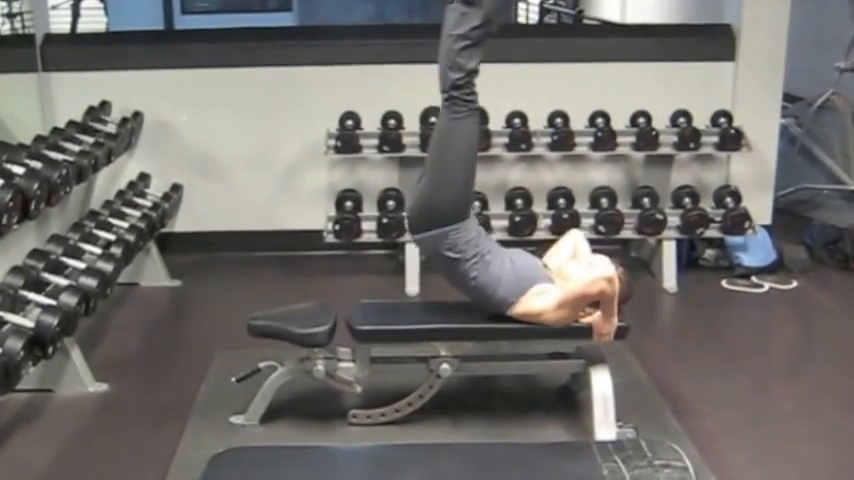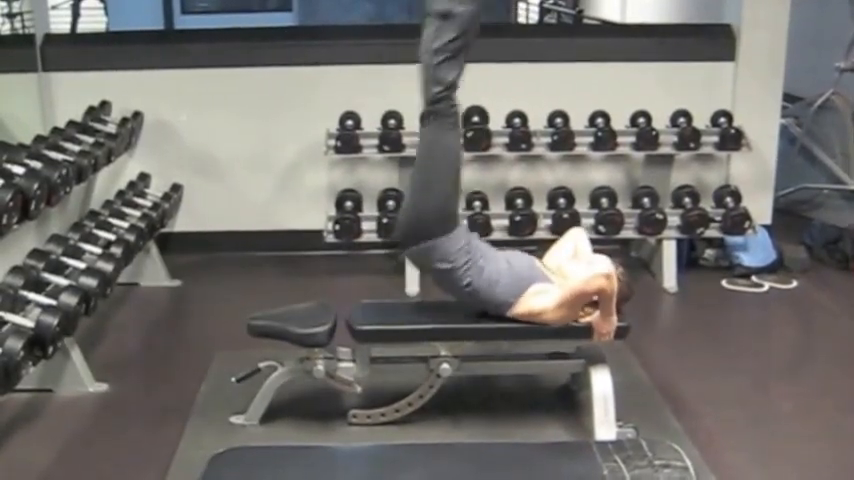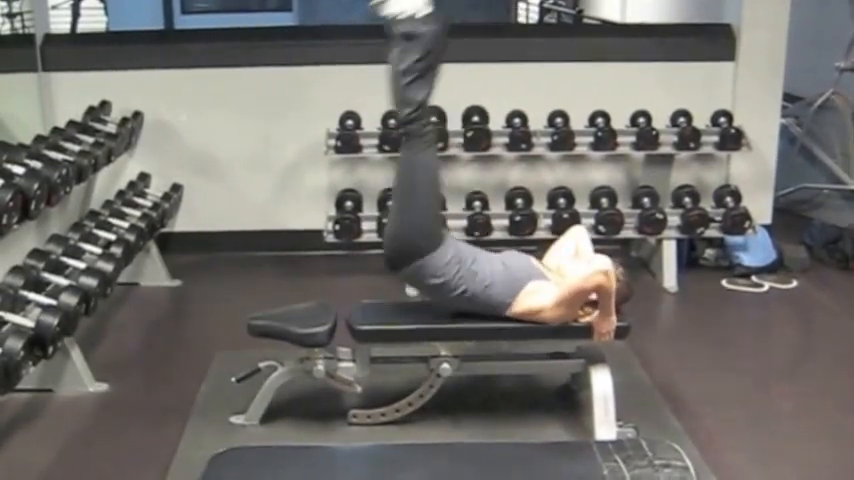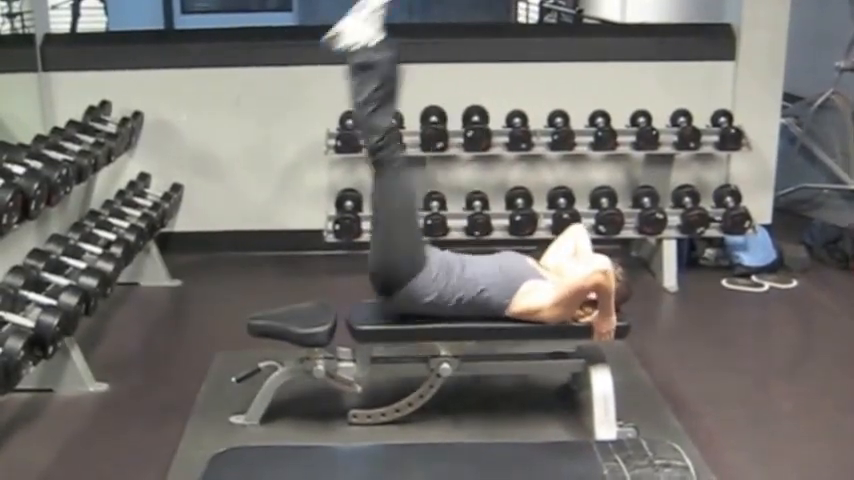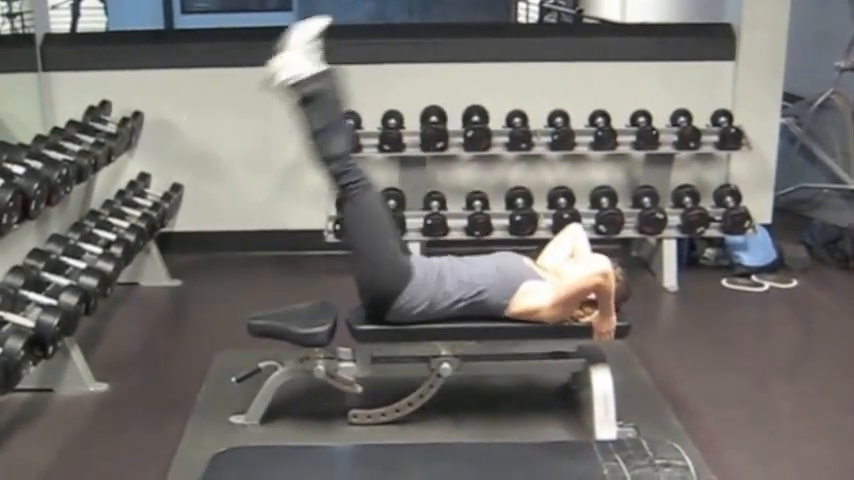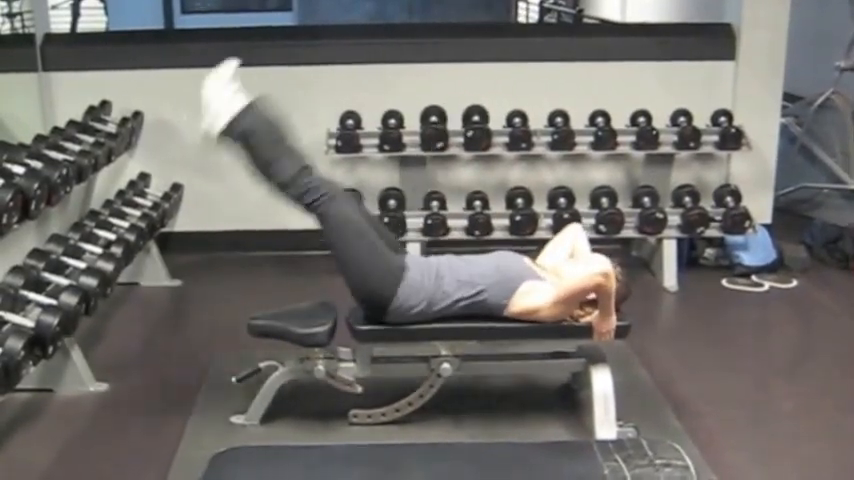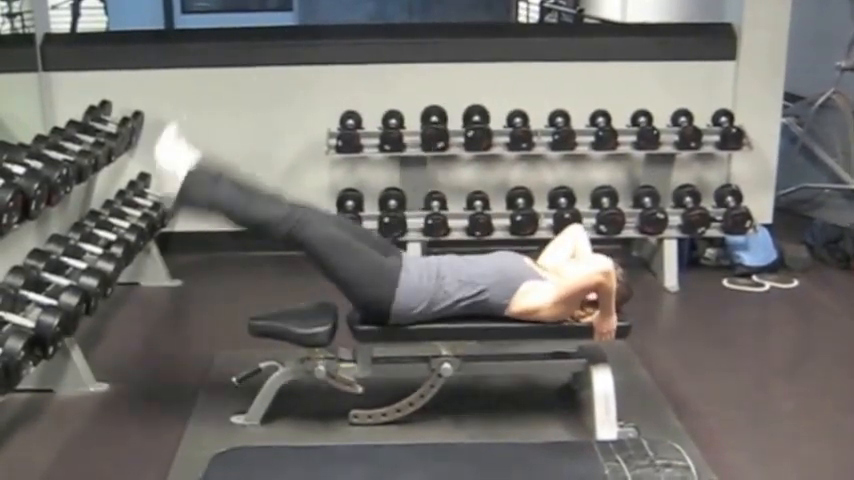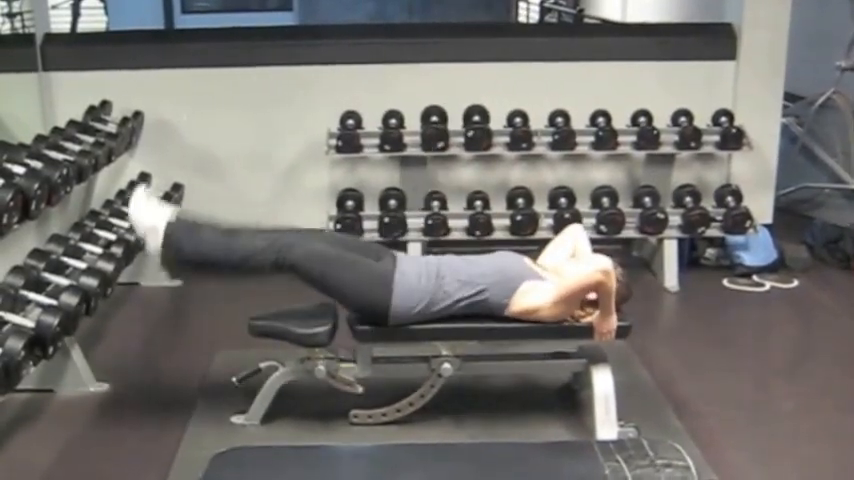
dt=0.1s
person 1, frame 1
left shoulder: (551, 307)
right shoulder: (549, 280)
left elbow: (605, 278)
right elbow: (574, 234)
left wrist: (607, 316)
left hip: (441, 227)
right hip: (447, 232)
person 1, frame 2
left shoulder: (554, 306)
right shoulder: (552, 279)
left elbow: (603, 276)
right elbow: (576, 232)
left wrist: (606, 318)
left hip: (436, 245)
right hip: (443, 245)
person 1, frame 3
left shoulder: (551, 304)
right shoulder: (547, 278)
left elbow: (601, 273)
right elbow: (576, 232)
left wrist: (605, 318)
left hip: (421, 256)
right hip: (430, 257)
left knee: (417, 132)
person 1, frame 4
left shoulder: (552, 304)
right shoulder: (555, 275)
left elbow: (599, 271)
right elbow: (578, 230)
left hip: (416, 281)
right hip: (429, 274)
left knee: (389, 156)
left ankle: (365, 48)
person 1, frame 5
left shoulder: (546, 304)
right shoulder: (548, 280)
left elbow: (600, 274)
right elbow: (575, 230)
left wrist: (606, 319)
left hip: (402, 294)
right hip: (416, 278)
left knee: (352, 182)
person 1, frame 6
left shoulder: (546, 303)
right shoulder: (545, 272)
left elbow: (599, 276)
right elbow: (574, 232)
left wrist: (607, 322)
left hip: (404, 293)
right hip: (412, 276)
left knee: (326, 199)
right knee: (336, 203)
left ankle: (233, 118)
right ankle: (237, 117)
person 1, frame 7
left shoulder: (547, 301)
right shoulder: (550, 274)
left elbow: (596, 271)
right elbow: (574, 230)
left wrist: (607, 313)
left hip: (398, 292)
right hip: (409, 271)
left knee: (298, 223)
right knee: (320, 225)
left ankle: (189, 180)
right ankle: (192, 177)
person 1, frame 8
left shoulder: (548, 305)
right shoulder: (546, 276)
left elbow: (601, 269)
right elbow: (575, 231)
left wrist: (604, 319)
right wrist: (584, 250)
left hip: (401, 294)
right hip: (408, 270)
left knee: (288, 251)
right knee: (306, 241)
left ankle: (171, 239)
right ankle: (174, 235)
